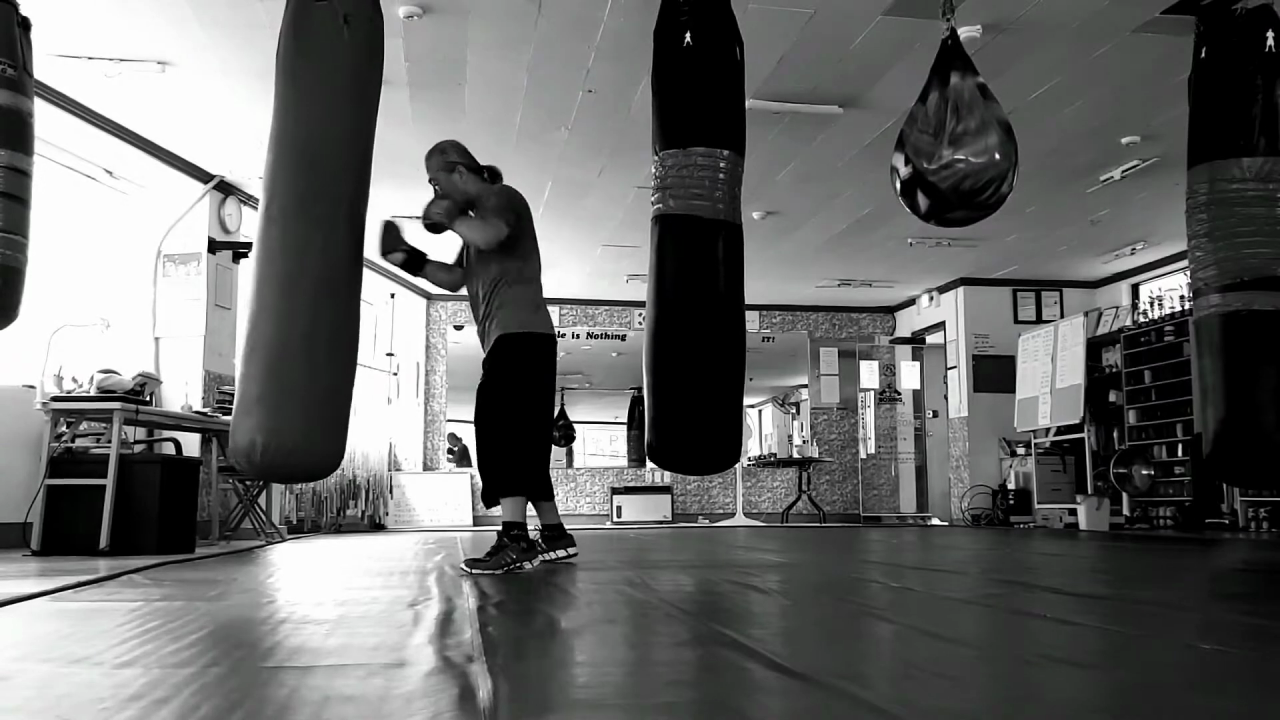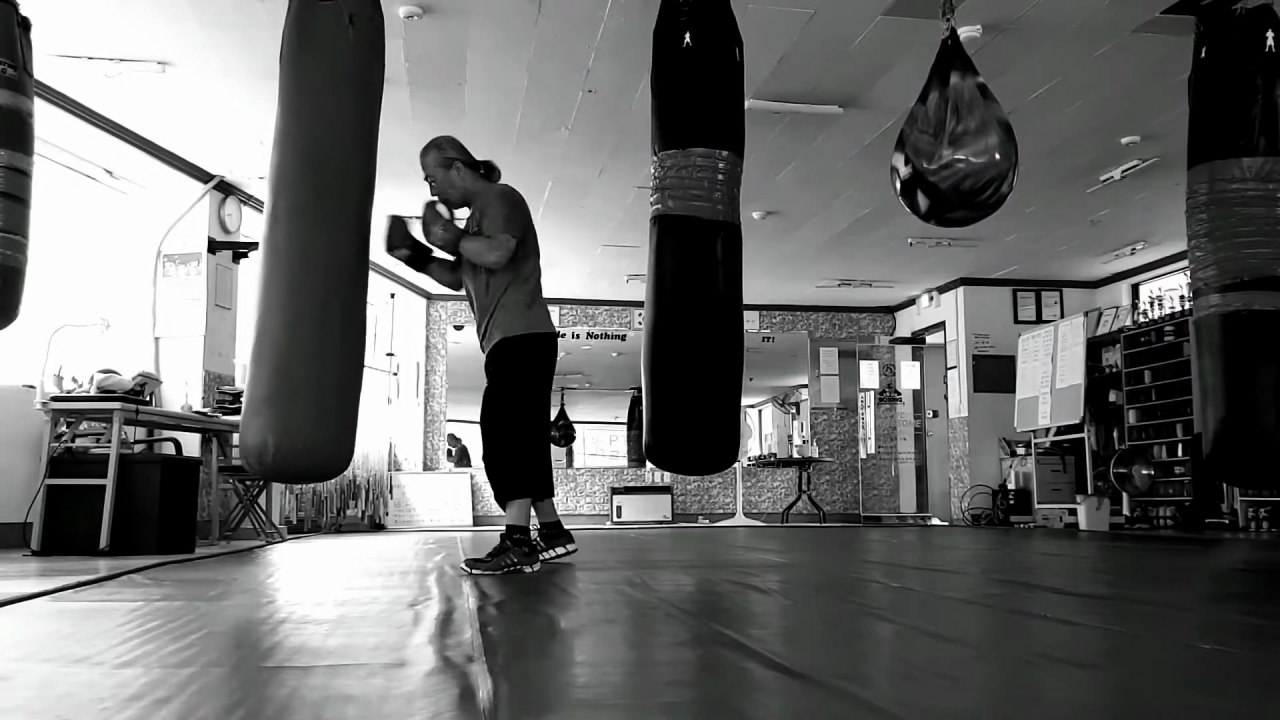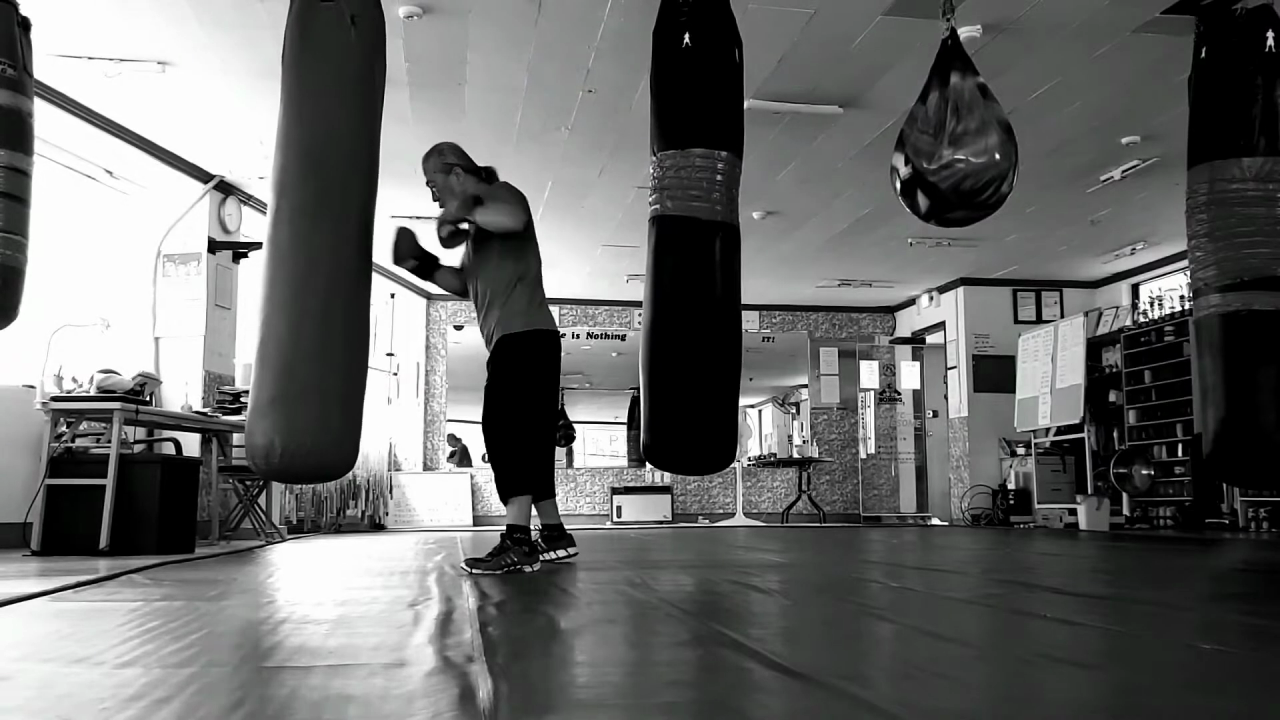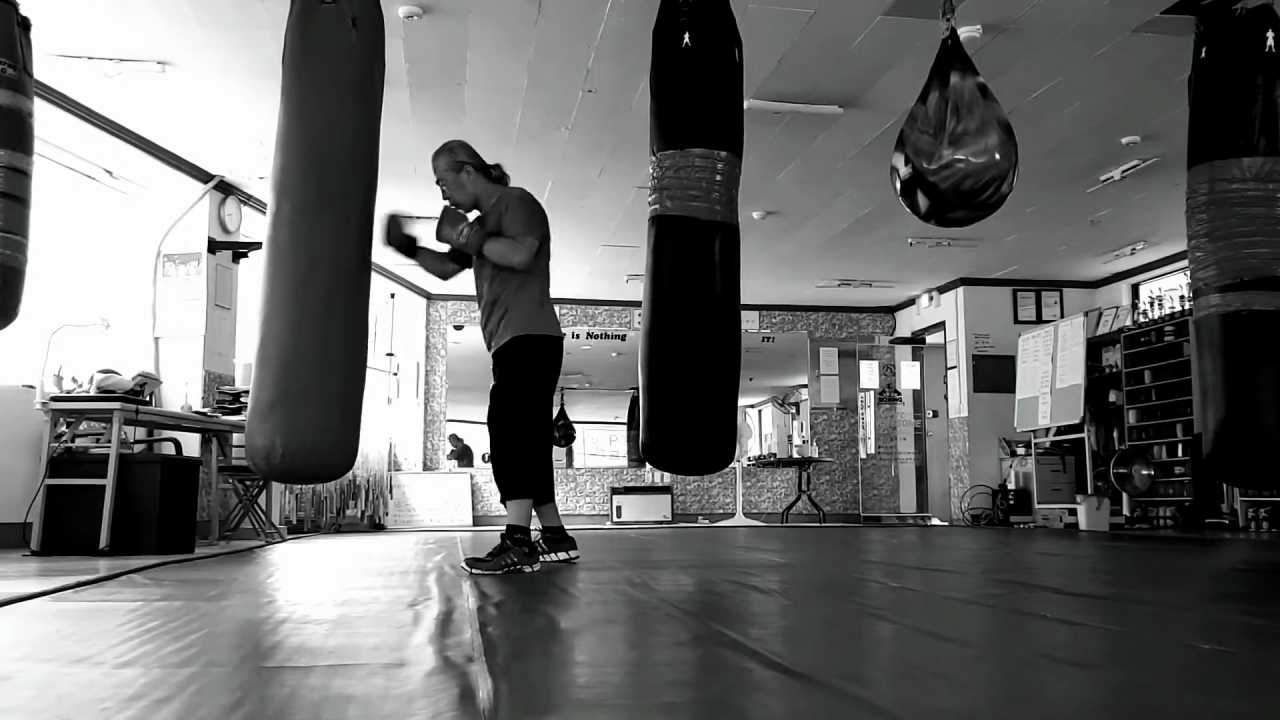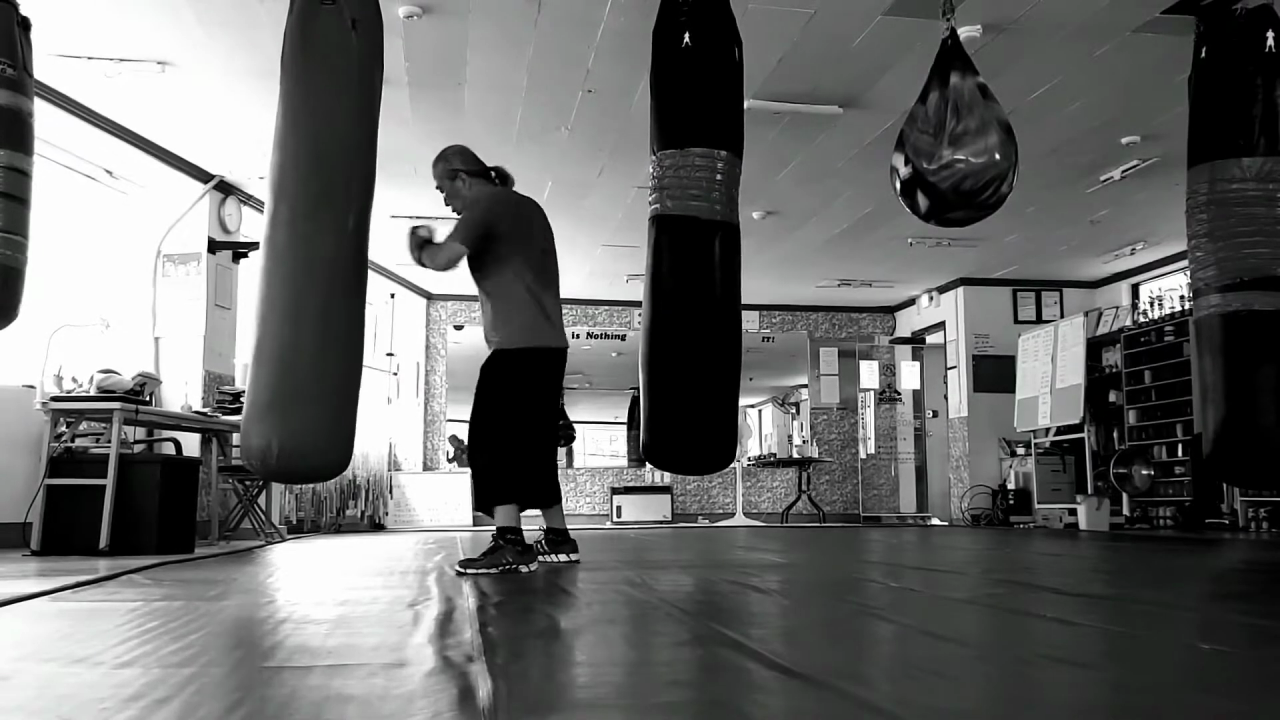
dt=0.3s
person 1, frame 1
left shoulder: (502, 198)
right shoulder: (473, 216)
left elbow: (486, 237)
right elbow: (456, 279)
left wrist: (448, 217)
right wrist: (409, 259)
left hip: (520, 338)
right hip: (514, 341)
left knee: (500, 432)
right knee: (522, 438)
left ankle: (513, 539)
right ankle: (553, 535)
person 1, frame 2
left shoulder: (500, 197)
right shoulder: (481, 210)
left elbow: (497, 254)
right elbow: (456, 279)
left wrist: (451, 239)
right wrist: (413, 253)
left hip: (523, 339)
right hip: (509, 343)
left knee: (508, 438)
right knee: (516, 439)
left ankle: (518, 541)
right ankle: (549, 532)
person 1, frame 3
left shoulder: (501, 196)
right shoulder: (479, 221)
left elbow: (516, 220)
right elbow: (461, 286)
left wrist: (466, 215)
right wrist: (419, 262)
left hip: (523, 335)
right hip: (513, 340)
left knee: (509, 432)
right knee: (528, 435)
left ankle: (517, 540)
right ankle: (553, 533)
person 1, frame 4
left shoulder: (517, 202)
right shoulder: (488, 216)
left elbow: (521, 254)
right elbow: (448, 266)
left wrist: (471, 237)
right wrist: (406, 242)
left hip: (528, 338)
right hip: (517, 342)
left knee: (511, 435)
right knee: (527, 440)
left ankle: (517, 541)
right ankle: (554, 536)
person 1, frame 5
left shoulder: (488, 207)
right shoulder: (527, 210)
left elbow: (443, 260)
left wrist: (421, 248)
right wrist: (472, 252)
left hip: (518, 347)
right hip: (549, 346)
left knee: (490, 440)
right knee: (534, 444)
left ankle: (509, 542)
right ankle: (558, 538)
